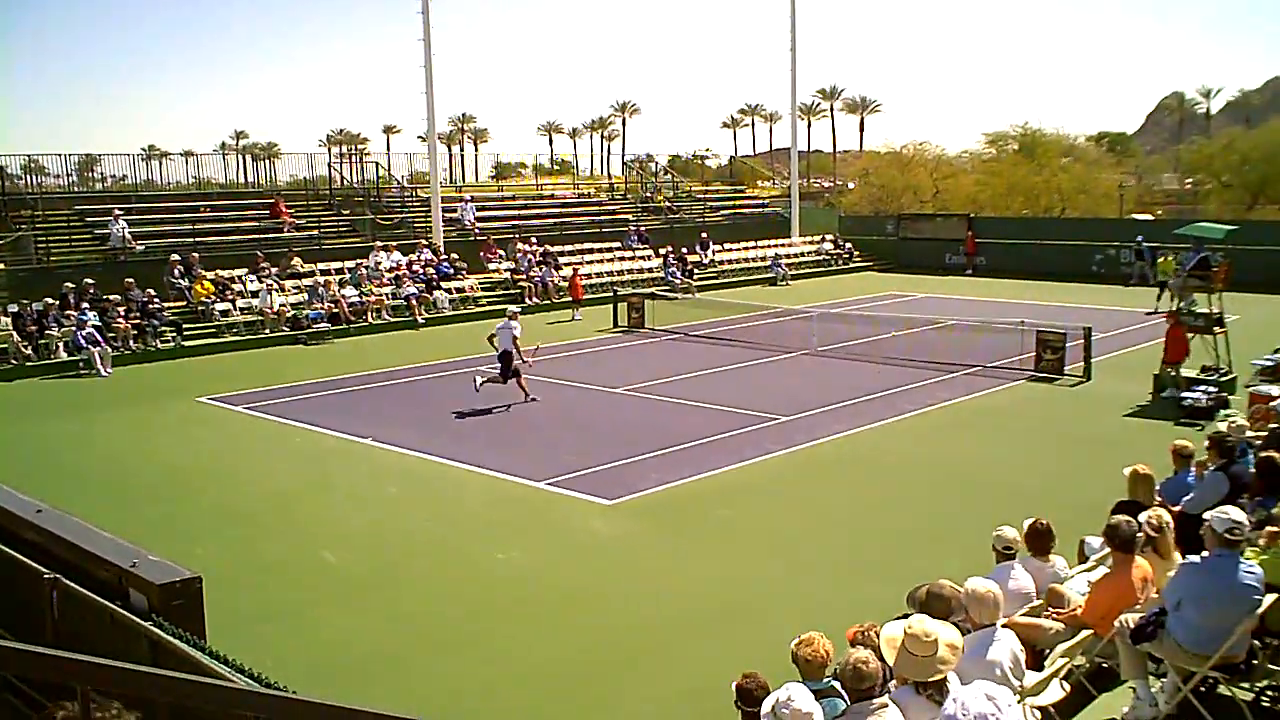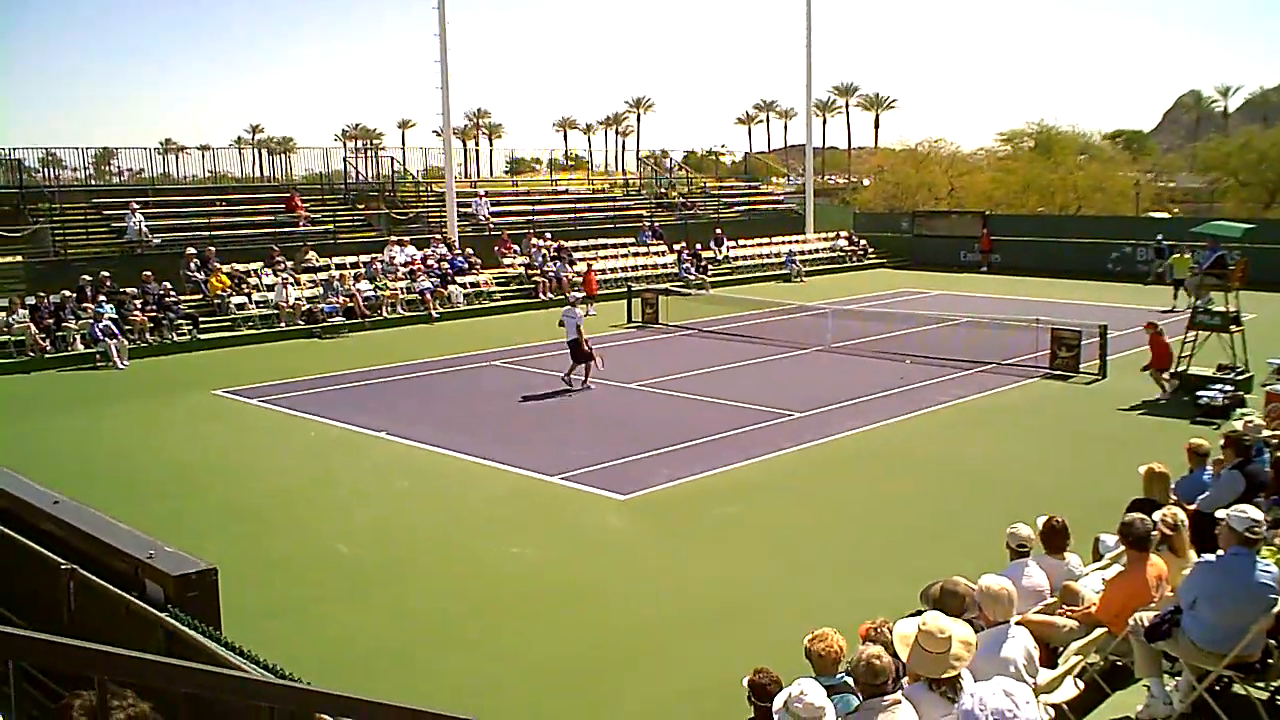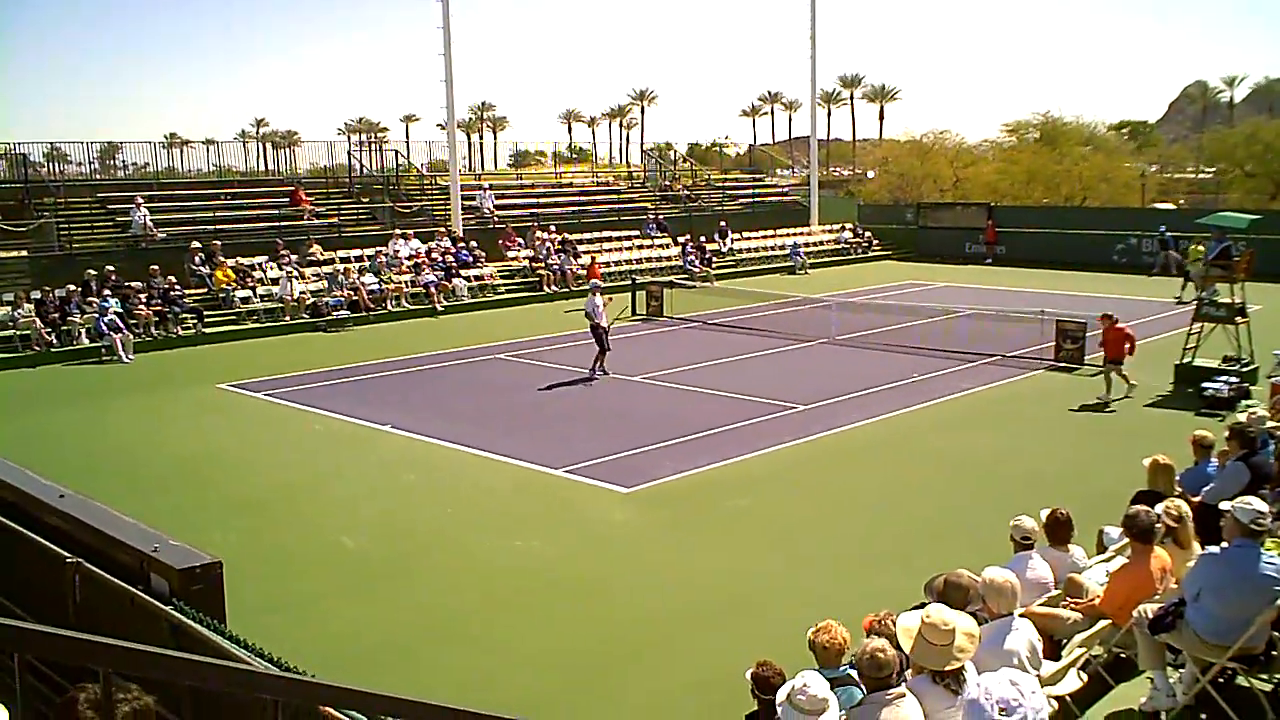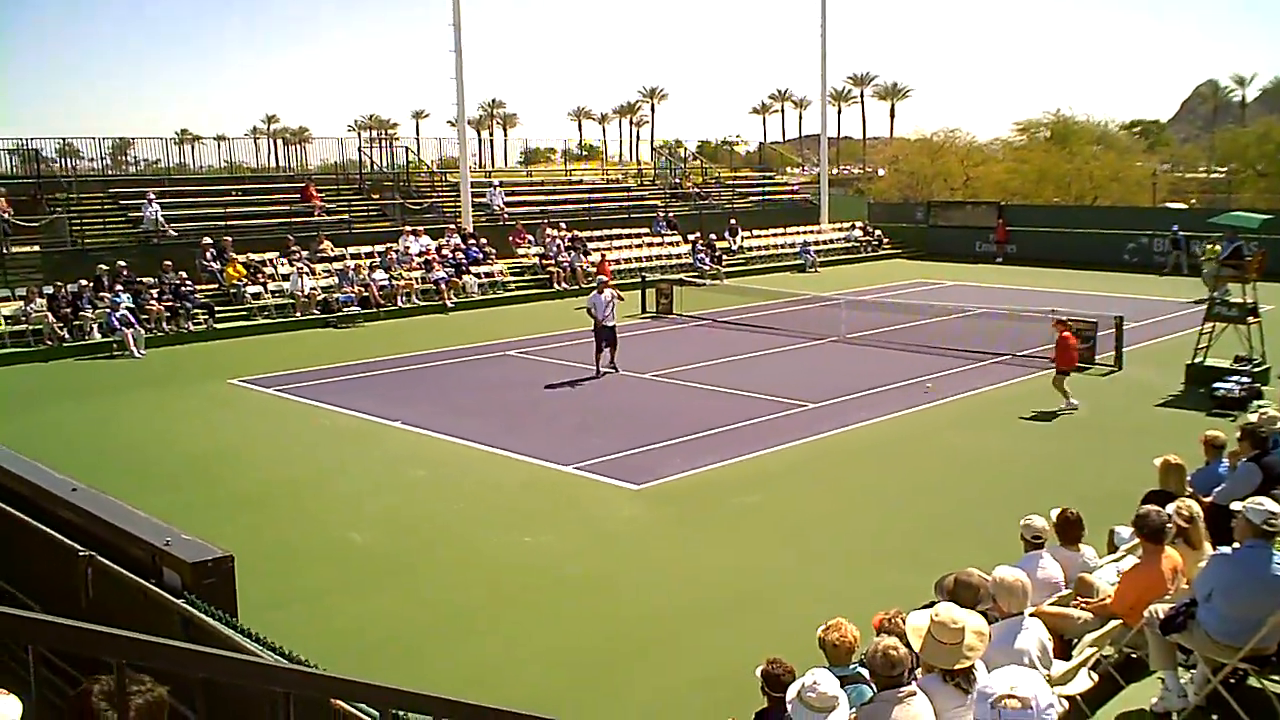
dt=0.5s
person 1, frame 1
left shoulder: (1193, 568)
right shoulder: (1256, 574)
left elbow: (1168, 603)
right elbow: (1237, 608)
left hip: (1189, 651)
right hip: (1234, 654)
left knee: (1124, 624)
left ankle: (1145, 701)
right ankle: (1169, 694)
person 1, frame 2
left shoulder: (1209, 567)
left elbow: (1183, 601)
right elbow: (1253, 609)
left hip: (1205, 649)
right hip: (1249, 653)
left knee: (1139, 623)
left ankle: (1160, 699)
right ankle: (1184, 693)
person 1, frame 3
left shoulder: (1213, 559)
left elbow: (1187, 593)
left hip: (1209, 642)
right hip: (1253, 645)
left knee: (1142, 615)
left ankle: (1164, 692)
right ankle: (1188, 685)
person 1, frame 4
left shoulder: (1225, 559)
left elbow: (1198, 593)
left hip: (1220, 642)
left knee: (1153, 615)
left ankle: (1175, 692)
right ankle: (1199, 687)
